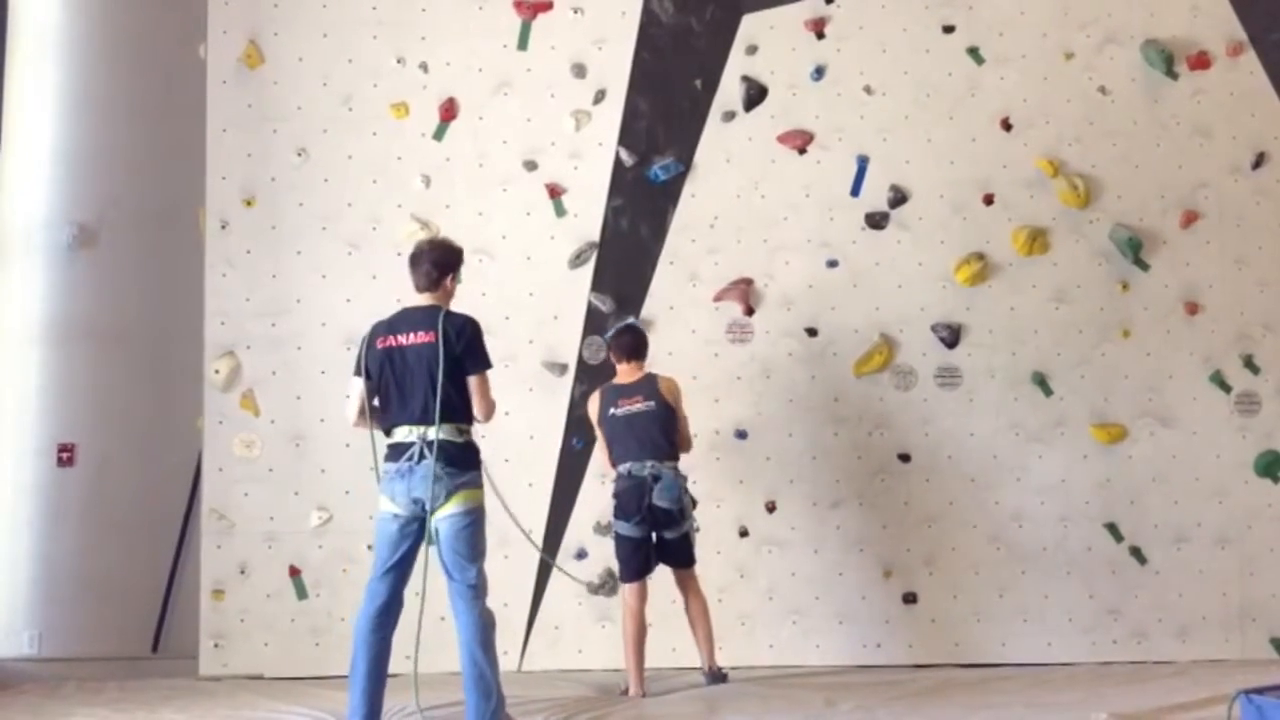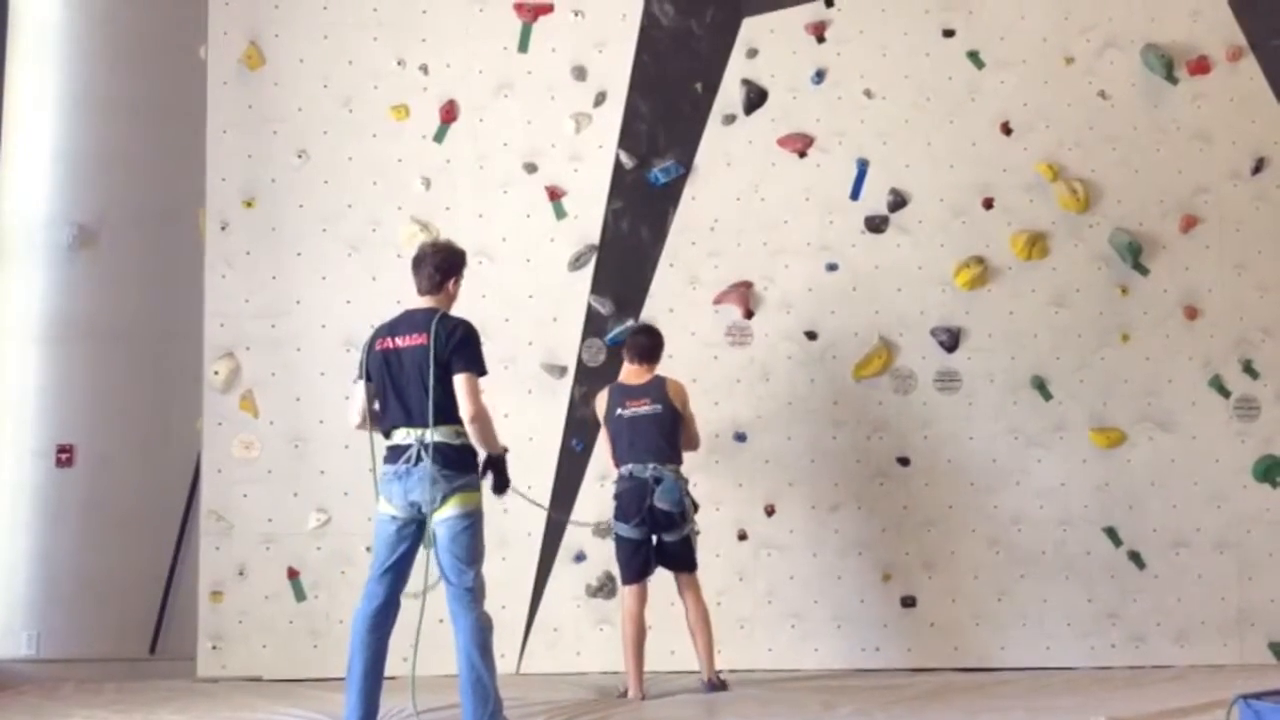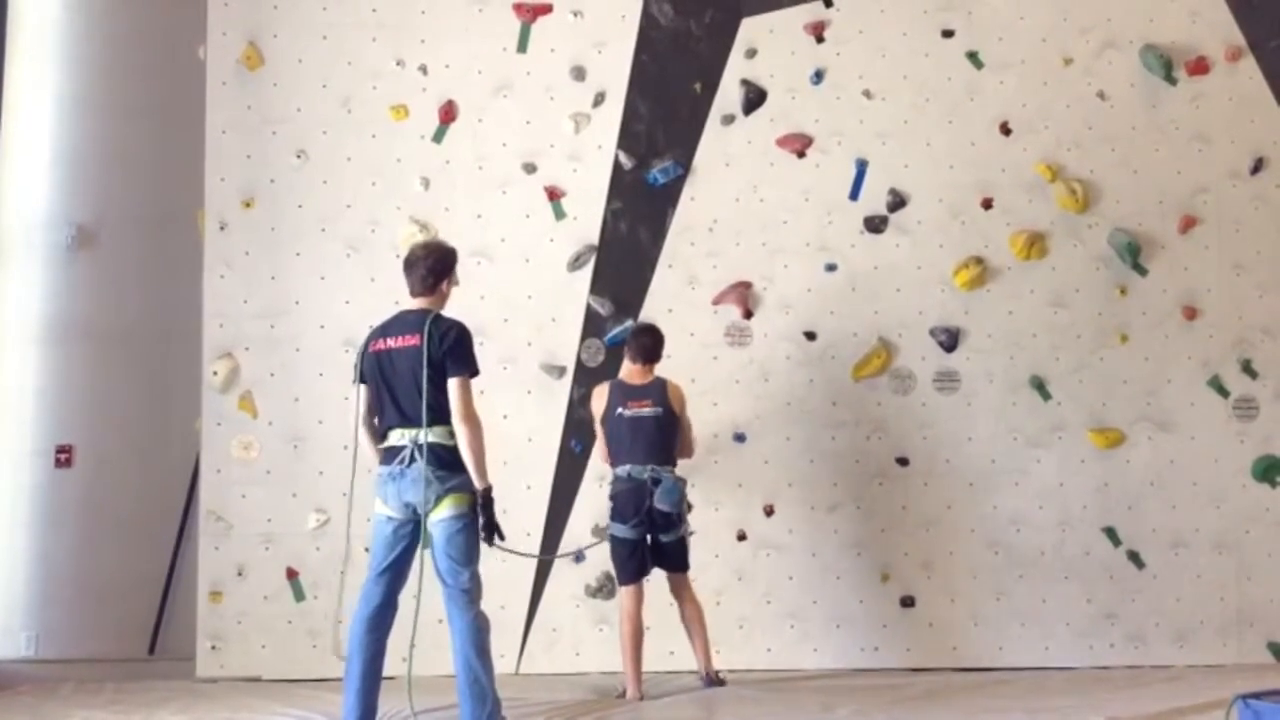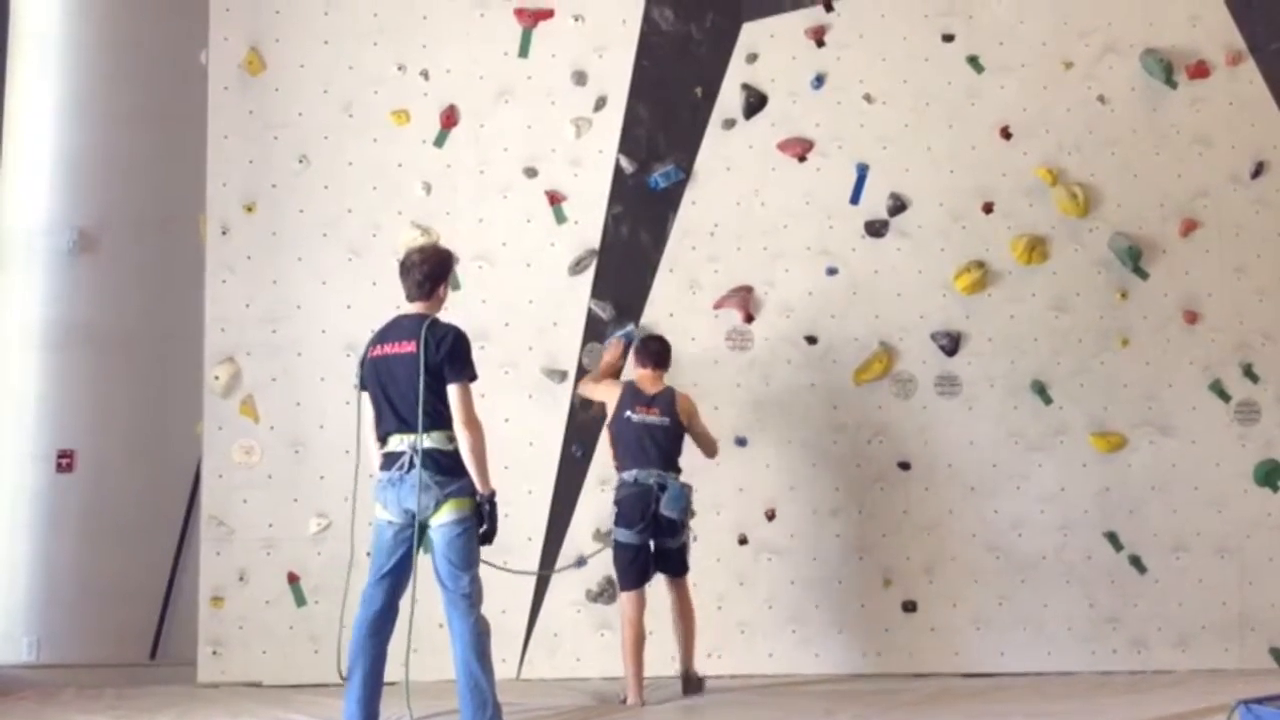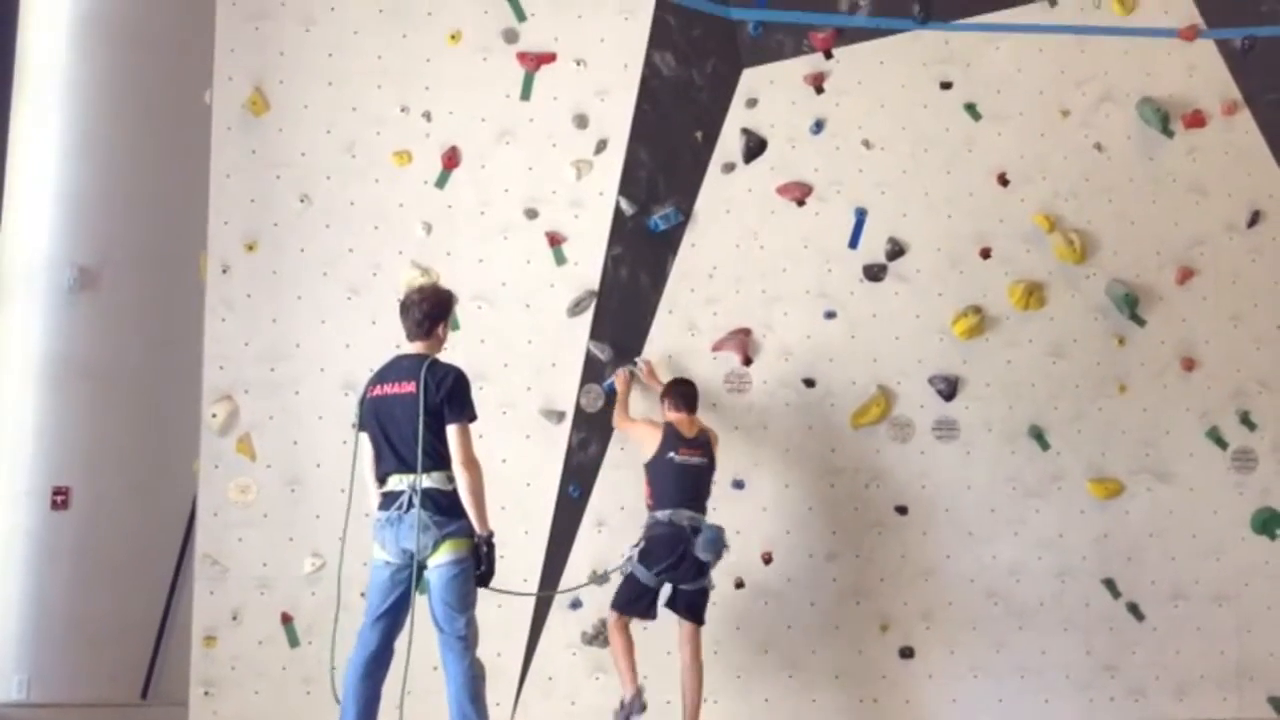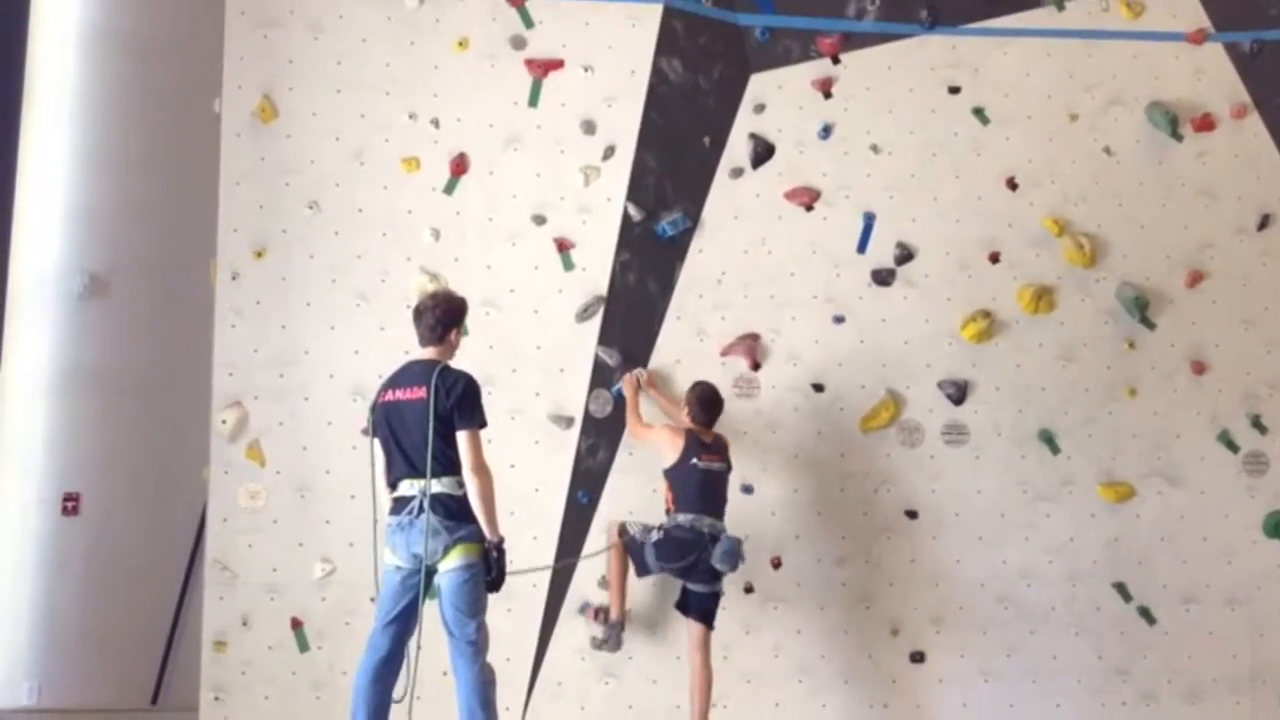
dt=0.5s
person 1, frame 1
left shoulder: (379, 334)
right shoulder: (460, 328)
left elbow: (356, 415)
right elbow: (483, 410)
left hip: (397, 471)
right hip: (451, 470)
left knee: (381, 593)
right knee: (467, 594)
person 1, frame 2
left shoulder: (382, 336)
right shoulder: (456, 331)
left elbow: (359, 416)
right elbow: (471, 412)
right wrist: (496, 455)
left hip: (396, 473)
right hip: (448, 473)
left knee: (378, 595)
right knee: (465, 598)
person 1, frame 3
left shoulder: (376, 339)
right shoulder: (449, 332)
left elbow: (363, 419)
right elbow: (463, 417)
right wrist: (482, 487)
left hip: (392, 476)
right hip: (443, 475)
left knee: (376, 596)
right knee: (461, 598)
person 1, frame 4
left shoulder: (377, 343)
right shoulder: (447, 338)
left elbow: (371, 427)
right elbow: (465, 423)
right wrist: (486, 491)
left hip: (392, 481)
right hip: (442, 479)
left knee: (377, 600)
right knee: (462, 602)
person 1, frame 5
left shoulder: (375, 384)
right shoulder: (447, 378)
left elbow: (369, 468)
right elbow: (463, 464)
right wrist: (483, 533)
left hip: (391, 520)
right hip: (441, 519)
left knee: (372, 640)
right knee: (457, 644)
person 1, frame 6
left shoulder: (387, 389)
right shoulder: (457, 384)
left elbow: (386, 470)
right elbow: (473, 469)
right wrist: (494, 539)
left hip: (401, 524)
right hip: (451, 524)
left knee: (384, 643)
right knee: (467, 647)
person 2, frame 1
left shoulder: (598, 400)
right shoulder: (665, 386)
left elbow: (610, 458)
right elbow: (685, 444)
left hip: (629, 494)
right hip: (669, 490)
left knee: (633, 595)
right knee: (688, 581)
left ankle: (635, 685)
right ankle: (711, 667)
person 2, frame 2
left shoulder: (605, 397)
right shoulder: (673, 389)
left elbow: (613, 455)
right elbow: (692, 442)
left hip: (630, 495)
right hip: (671, 493)
left knee: (633, 597)
right knee: (689, 587)
left ankle: (634, 688)
right ankle: (709, 674)
person 2, frame 3
left shoulder: (602, 394)
right shoulder: (672, 393)
left elbow: (605, 455)
right elbow: (686, 450)
left hip: (626, 495)
right hip: (666, 493)
left knee: (630, 595)
right knee: (681, 585)
left ankle: (633, 688)
right ankle: (707, 669)
person 2, frame 4
left shoulder: (617, 392)
right shoulder: (681, 401)
left elbow: (584, 385)
right elbow: (710, 449)
left wrist: (608, 362)
left hip: (632, 500)
right hip: (671, 502)
left knee: (632, 603)
right knee: (679, 587)
left ankle: (634, 697)
right ankle: (688, 674)
person 2, frame 5
left shoulder: (654, 432)
right shoulder: (709, 439)
left elbow: (620, 420)
right elbow: (688, 418)
left wrist: (623, 389)
right wrist: (656, 382)
left hip: (662, 540)
right hip: (698, 544)
left knee: (617, 620)
right knee: (690, 640)
person 2, frame 6
left shoulder: (673, 438)
right shoulder: (722, 445)
left elbow: (634, 427)
right elbow: (693, 425)
left wrist: (631, 394)
right wrist: (652, 390)
left hip: (678, 541)
right hip: (712, 550)
left knee: (617, 531)
right knee: (699, 646)
left ankle: (614, 619)
